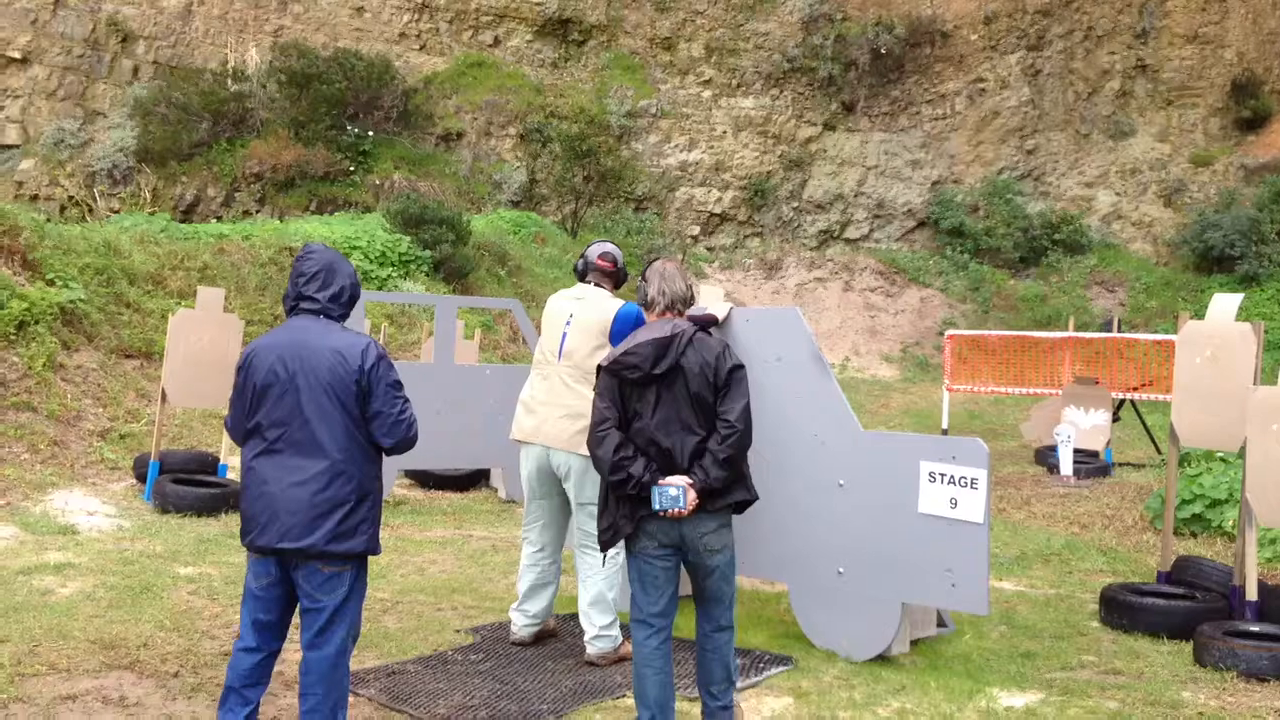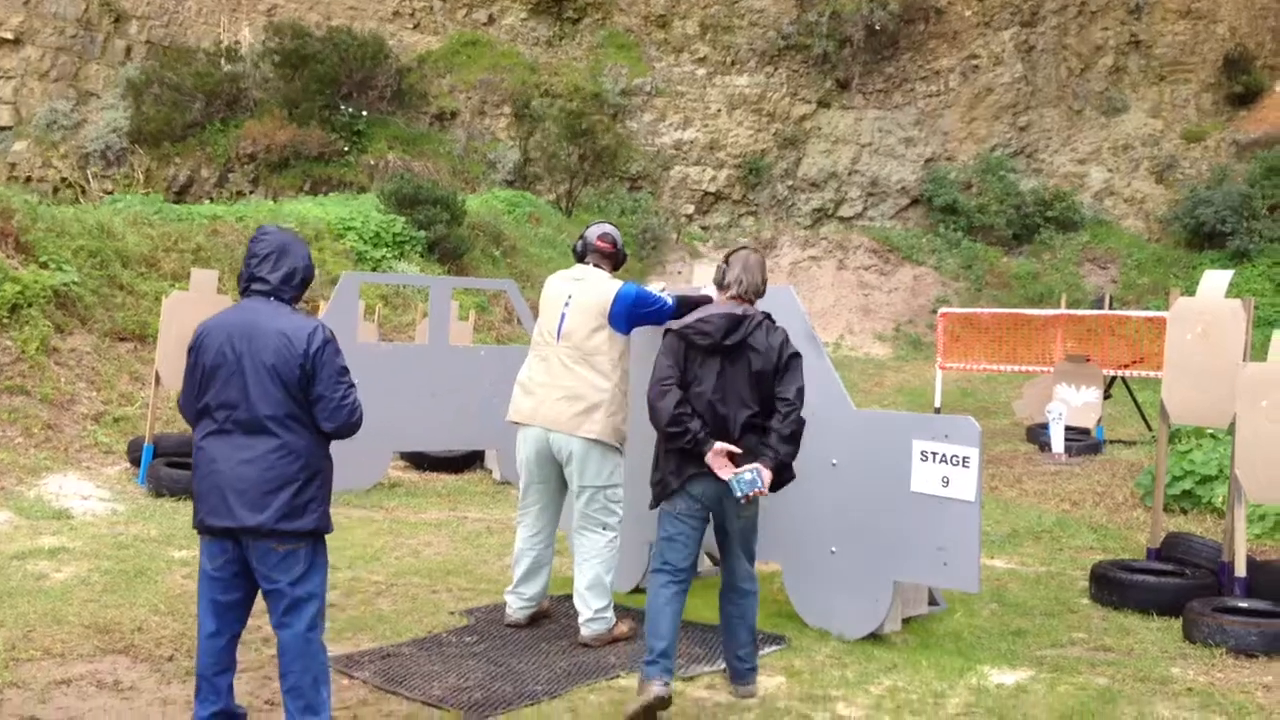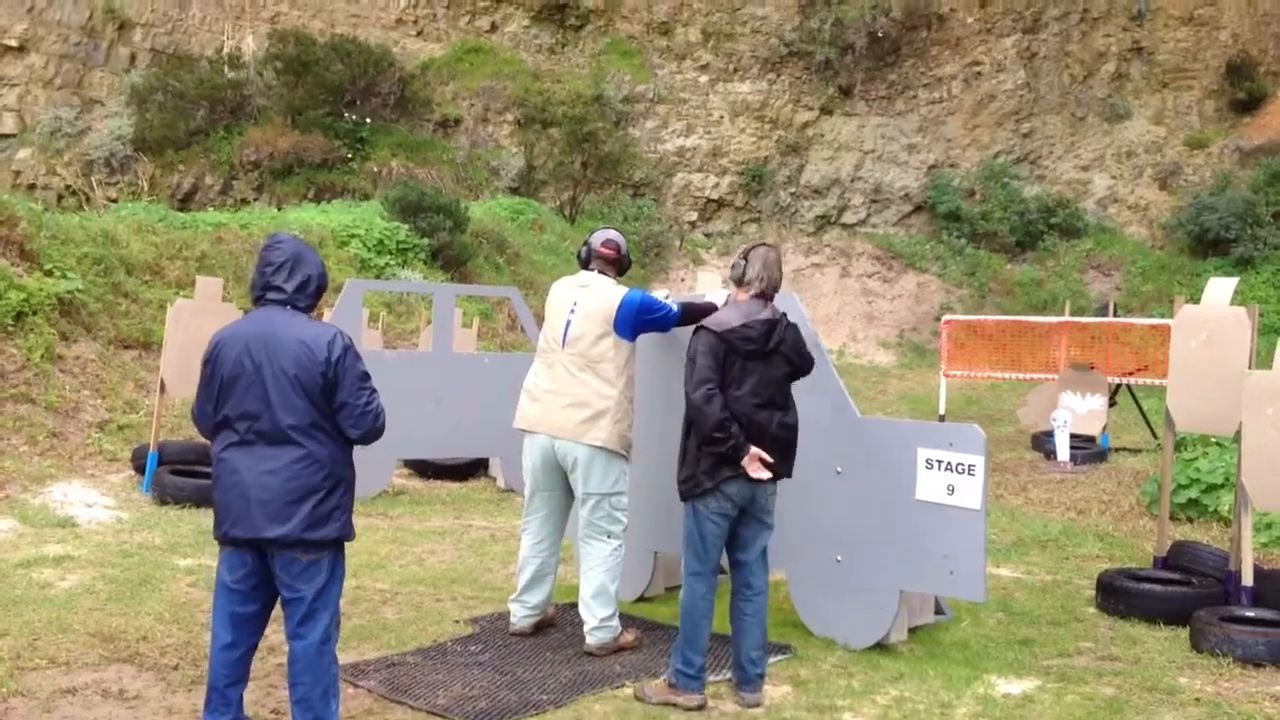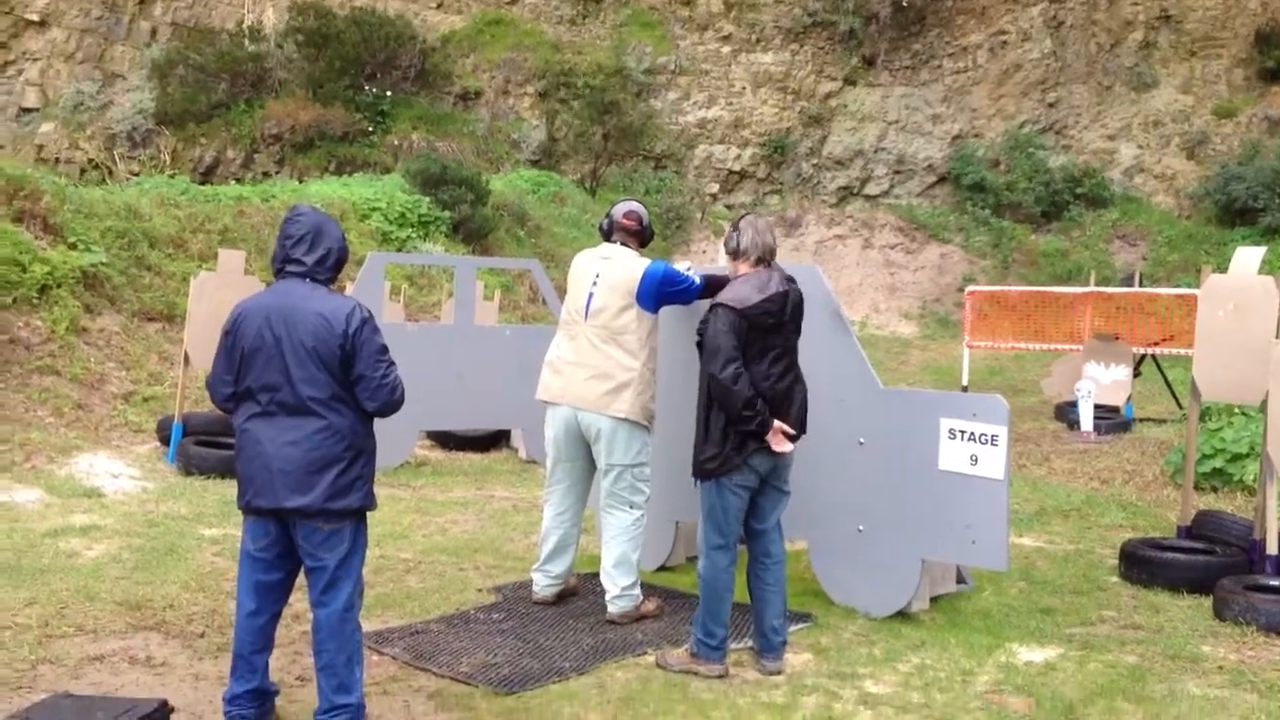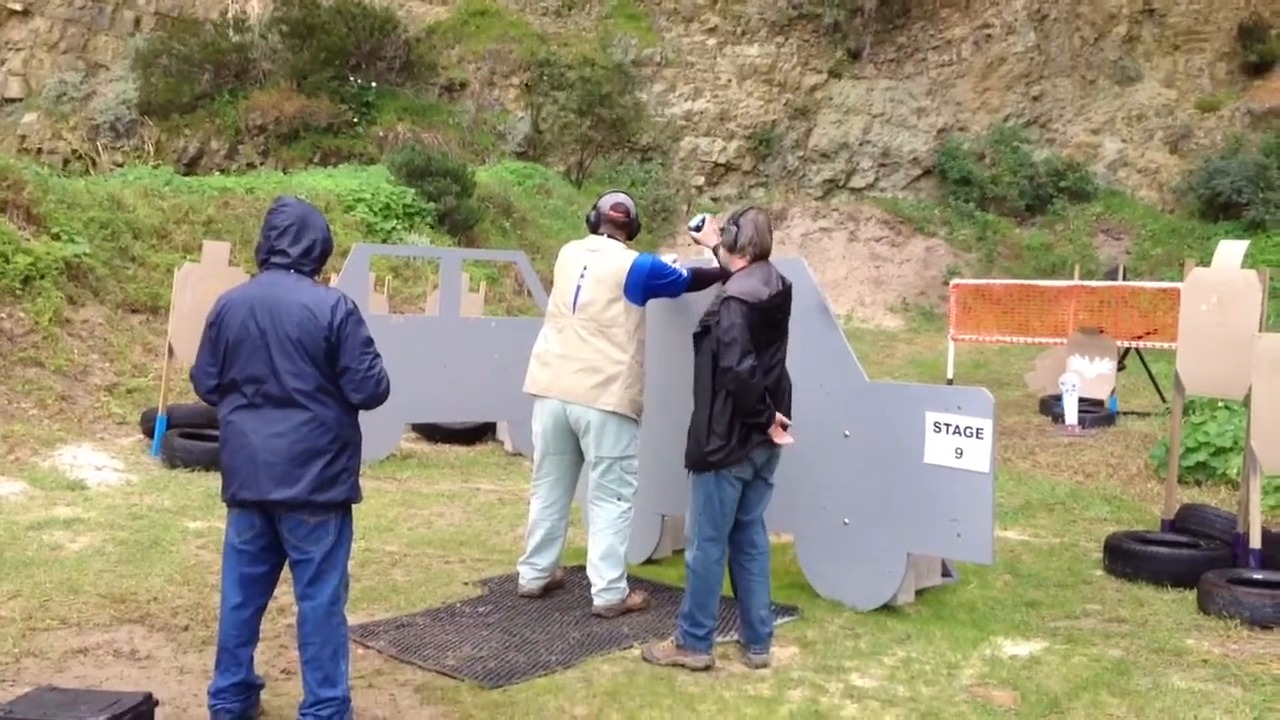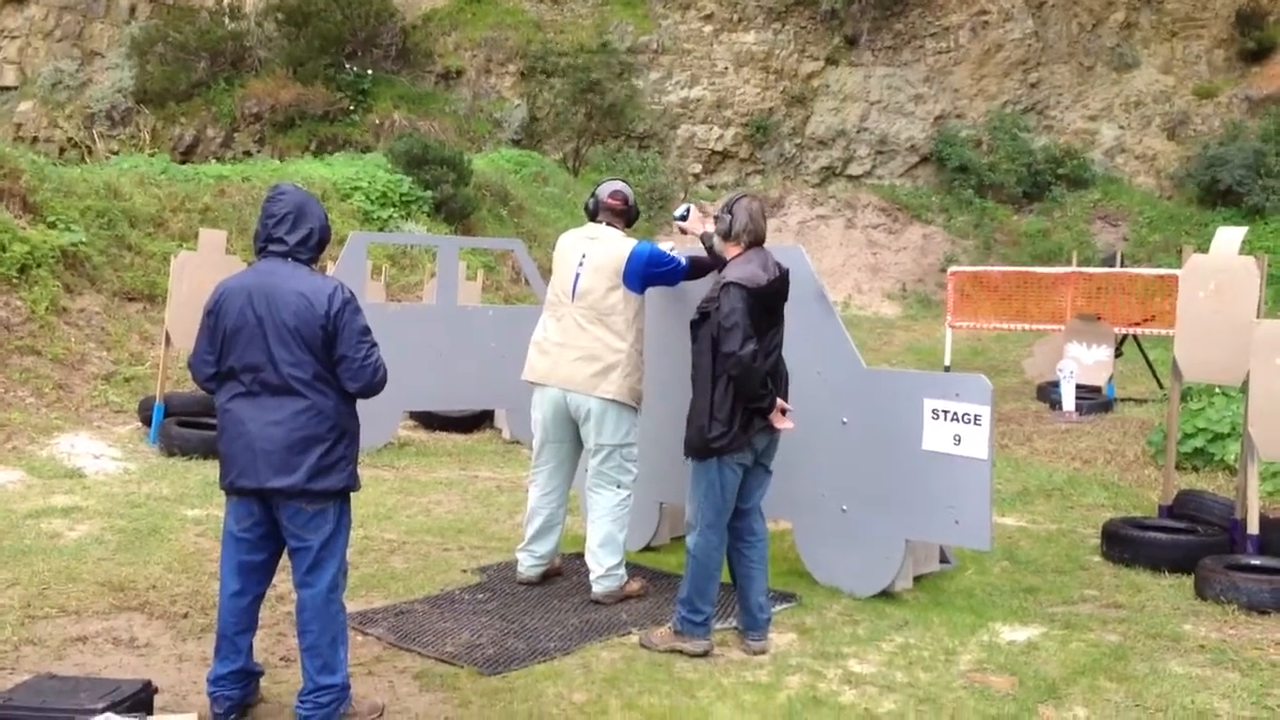
dt=0.7s
person 1, frame 1
left shoulder: (257, 352)
right shoulder: (362, 353)
left elbow: (238, 429)
right elbow: (399, 435)
left hip: (268, 520)
right hip: (332, 525)
left knee: (256, 634)
right knee: (326, 643)
person 1, frame 2
left shoulder: (209, 331)
right shoulder: (310, 335)
left elbow: (191, 409)
right elbow: (343, 419)
right wrist: (303, 415)
left hip: (219, 502)
right hip: (284, 506)
left knee: (218, 618)
right knee: (298, 623)
person 1, frame 3
left shoulder: (224, 341)
right shoulder: (329, 343)
left elbow: (205, 422)
right elbow: (366, 425)
left hip: (240, 512)
right hip: (306, 515)
left knee: (232, 629)
right knee: (311, 635)
person 1, frame 4
left shoulder: (245, 313)
right shoulder: (348, 315)
left elbow: (222, 393)
right elbow: (385, 398)
right wrist: (343, 395)
left hip: (262, 483)
right hip: (328, 485)
left knee: (256, 599)
right knee: (335, 605)
person 1, frame 5
left shoulder: (229, 305)
right shoulder: (333, 307)
left elbow: (205, 384)
right elbow: (369, 390)
right wrist: (326, 386)
left hip: (247, 475)
right hip: (313, 478)
left knee: (241, 592)
right knee: (319, 598)
person 1, frame 6
left shoulder: (227, 292)
right shoulder: (329, 295)
left elbow: (204, 371)
right elbow: (367, 378)
right wrist: (325, 373)
left hip: (246, 463)
right hip: (312, 465)
left knee: (240, 579)
right knee: (319, 584)
person 2, frame 1
left shoulder: (618, 364)
right shoulder: (717, 353)
left elbow: (603, 439)
right elbow: (735, 427)
left wrist: (648, 484)
right wrist: (701, 483)
left hip: (647, 515)
right hip: (707, 512)
left knee: (651, 625)
right knee: (717, 619)
person 2, frame 2
left shoulder: (683, 332)
right shoulder: (775, 340)
left elbow: (662, 397)
right elbow: (789, 409)
left wrist: (702, 444)
right wrist: (770, 462)
left hip: (688, 475)
right hip: (745, 476)
left knee: (668, 573)
right knee: (740, 577)
left ankle: (656, 675)
right ankle: (743, 675)
person 2, frame 3
left shoulder: (713, 331)
right shoulder: (787, 336)
left elbow: (702, 398)
right elbow: (804, 367)
left wrist: (736, 448)
left hip: (715, 474)
right hip: (762, 476)
left knee: (700, 578)
right knee: (752, 579)
left ankle: (686, 683)
right ankle: (750, 682)
person 2, frame 4
left shoulder: (729, 307)
right shoulder: (790, 295)
left elbow: (727, 377)
left wrist: (759, 424)
left hip: (735, 446)
right hip: (777, 444)
left knee: (718, 549)
right knee: (768, 545)
left ankle: (708, 652)
right ankle: (771, 650)
person 2, frame 5
left shoulder: (734, 300)
right shoulder: (775, 287)
left elbow: (738, 371)
left wrist: (763, 419)
left hip: (729, 438)
right hip: (761, 439)
left knee: (708, 541)
right knee: (750, 535)
left ankle: (693, 642)
right ankle: (757, 641)
person 2, frame 6
left shoulder: (734, 286)
right shoulder: (768, 273)
left elbow: (740, 357)
left wrist: (764, 404)
right wrist: (703, 234)
left hip: (729, 425)
right hip: (760, 426)
left knee: (707, 527)
right knee: (748, 523)
left ankle: (691, 628)
right ankle: (755, 628)
person 3, frame 1
left shoulder: (554, 304)
right shoulder: (619, 314)
right wrist: (713, 319)
left hip: (537, 435)
right hip: (586, 443)
left knee: (540, 535)
right knee: (599, 543)
left ankle: (527, 622)
right ankle: (602, 641)
person 3, frame 2
left shoulder: (553, 284)
right shoulder: (619, 295)
right elbow: (677, 307)
right wrist: (713, 300)
left hip: (534, 417)
right hip: (586, 425)
left knee: (534, 516)
right knee: (596, 525)
left ankle: (522, 603)
right ankle: (597, 622)
person 3, frame 3
left shoulder: (559, 291)
right shoulder: (625, 302)
right elbow: (681, 314)
left wrist: (656, 304)
right wrist: (720, 307)
left hip: (540, 424)
right hip: (592, 433)
left knee: (539, 524)
right knee: (601, 533)
left ankle: (526, 613)
right ankle: (601, 631)
person 3, frame 4
left shoulder: (581, 263)
right shoulder: (648, 274)
right elbow: (703, 287)
left wrist: (673, 272)
left hip: (564, 396)
right hip: (614, 405)
left knee: (562, 494)
right knee: (623, 503)
left ankle: (549, 581)
right ankle: (623, 600)
person 3, frame 5
left shoulder: (567, 255)
right shoulder: (635, 267)
right elbow: (688, 280)
right wrist: (727, 271)
left hip: (551, 389)
right hip: (603, 397)
left knee: (549, 486)
right knee: (610, 496)
left ankle: (535, 574)
right ankle: (609, 593)
person 3, frame 6
left shoulder: (566, 243)
right shoulder: (634, 254)
right elbow: (689, 269)
right wrist: (723, 257)
left hip: (550, 378)
right hip: (603, 386)
left knee: (548, 474)
right knee: (609, 483)
left ankle: (533, 562)
right ankle: (608, 580)
